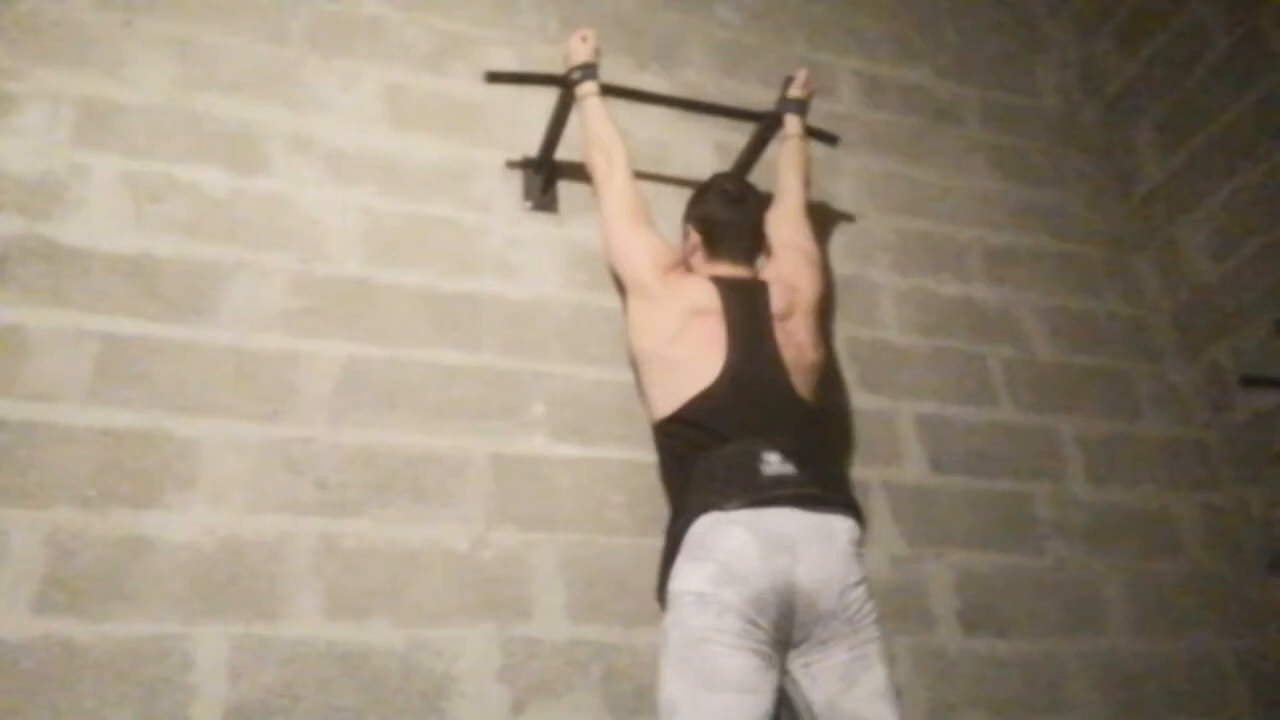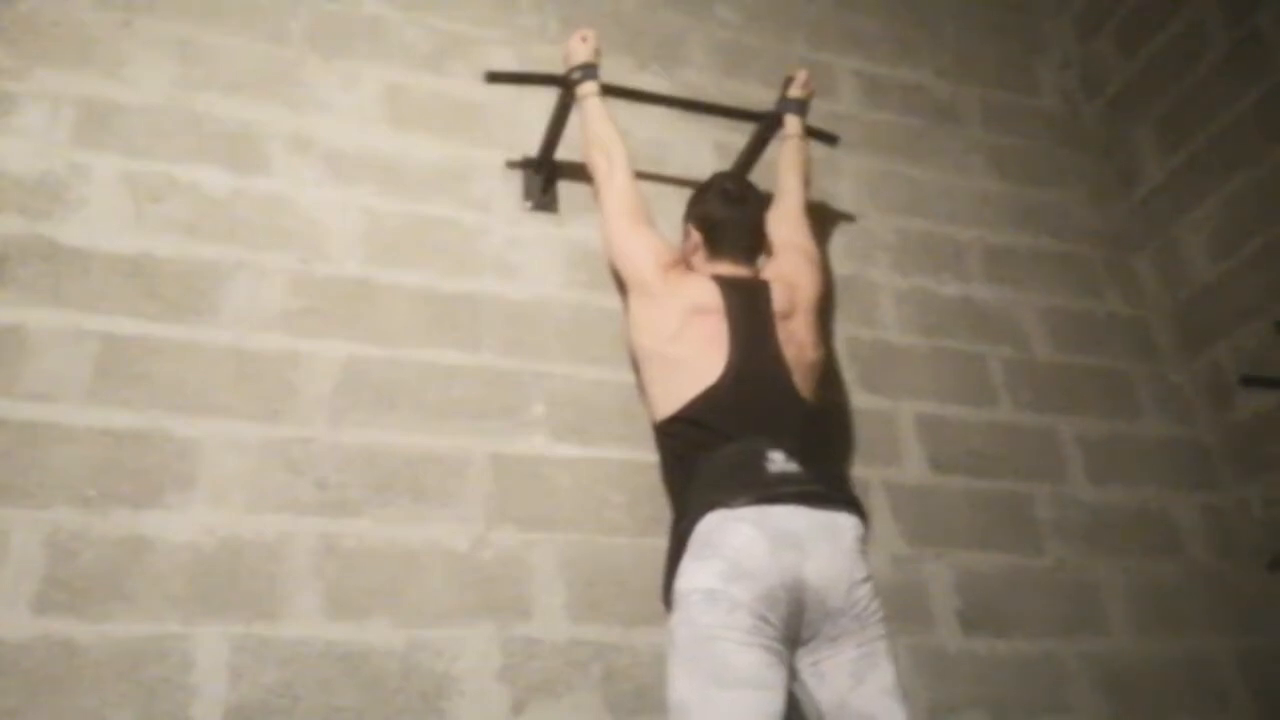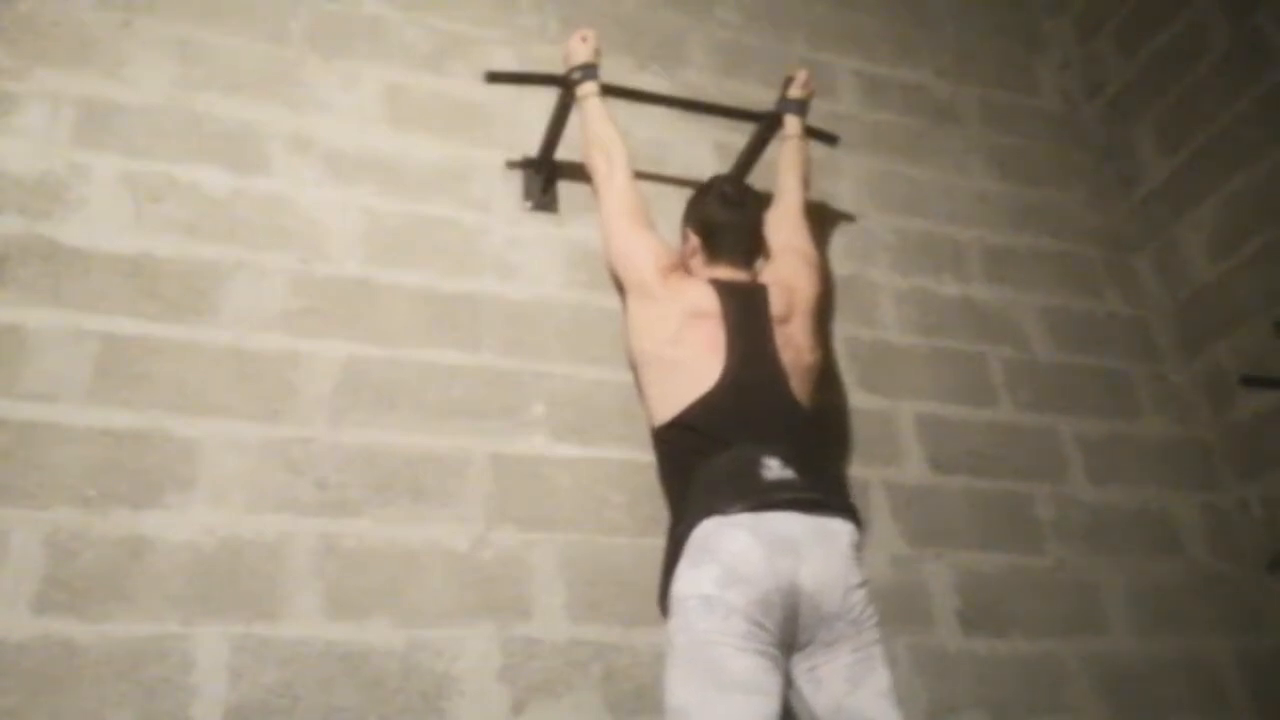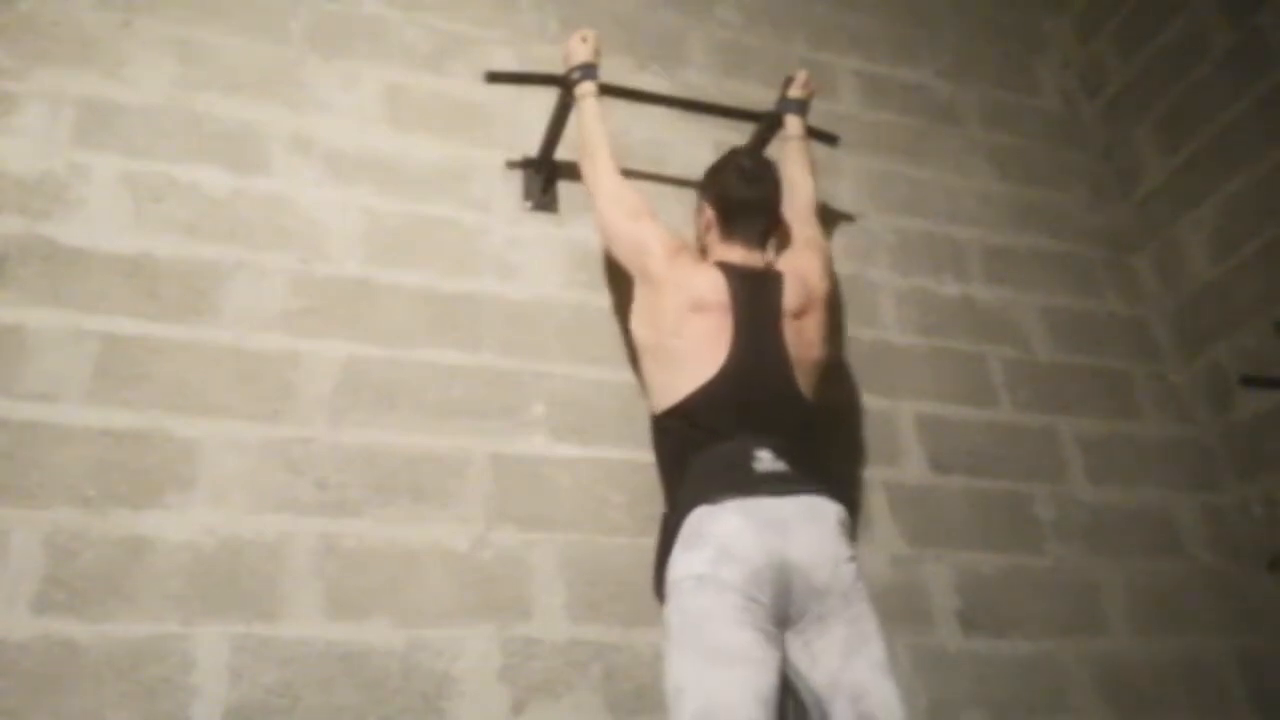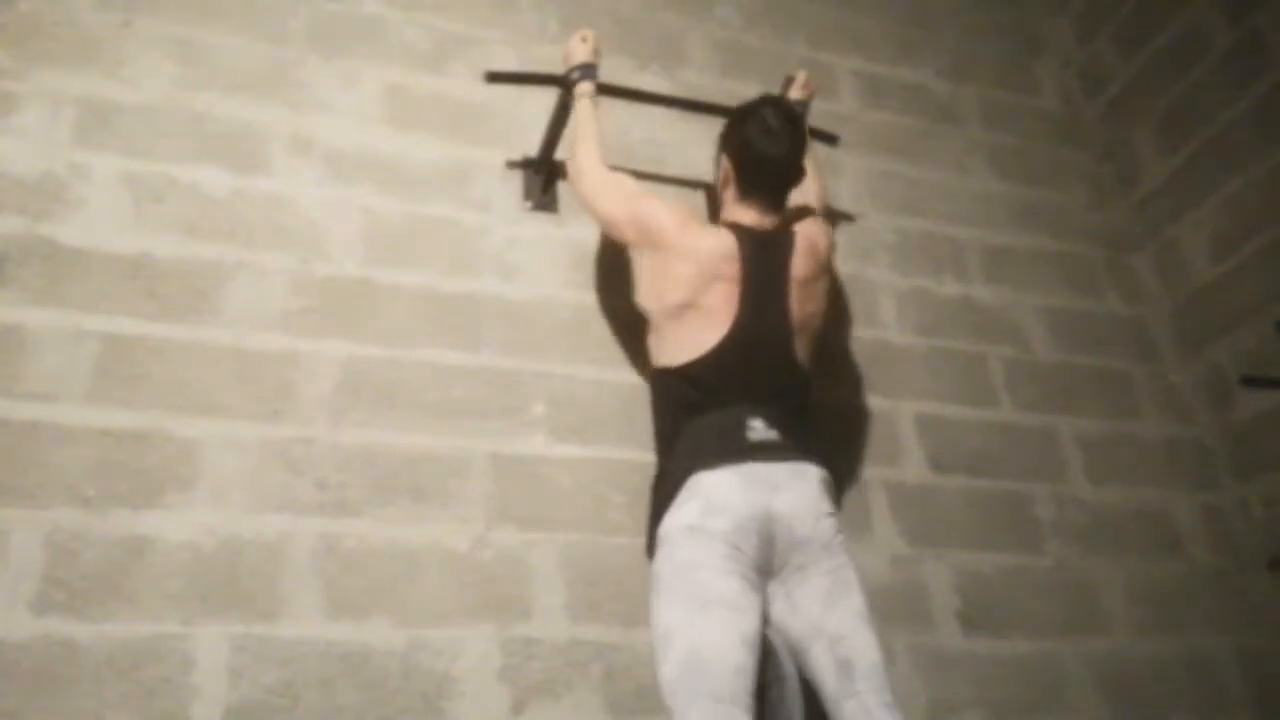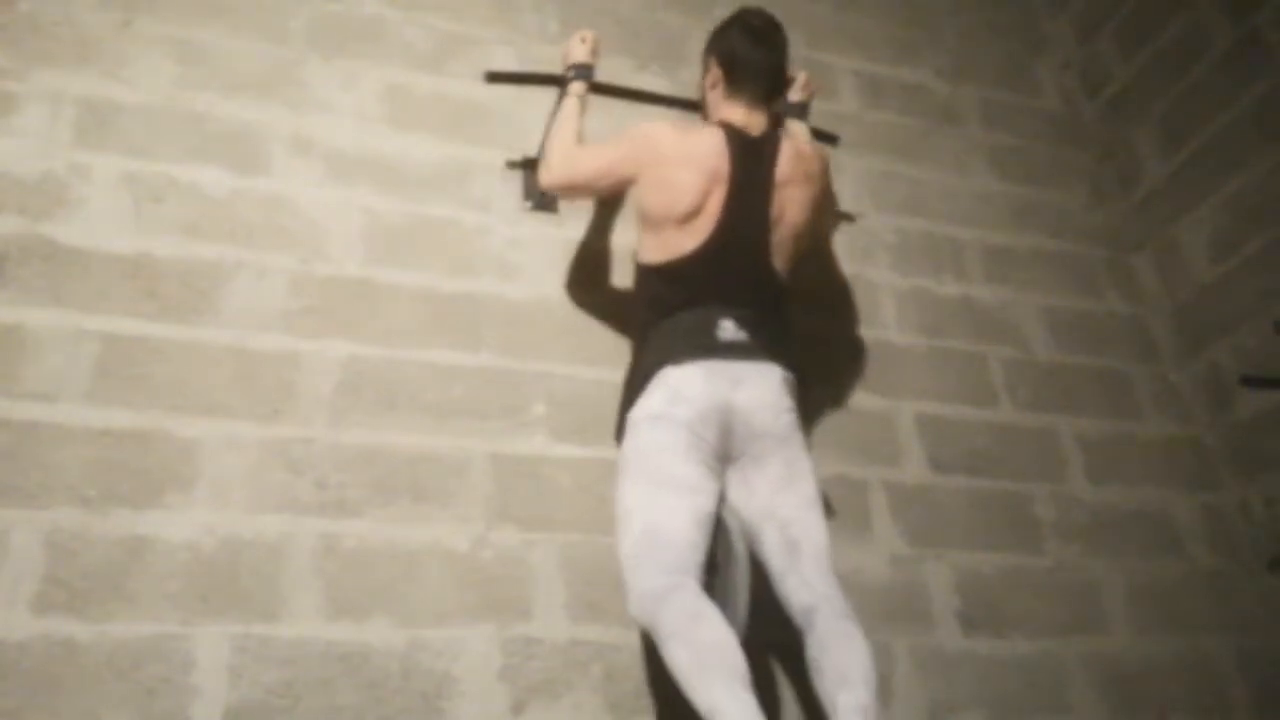
dt=0.5s
person 1, frame 1
left shoulder: (665, 292)
right shoulder: (796, 295)
left elbow: (612, 175)
right elbow: (791, 199)
left wrist: (586, 79)
right wrist: (793, 117)
left hip: (725, 542)
right hip: (826, 538)
person 1, frame 2
left shoulder: (665, 290)
right shoulder: (794, 293)
left elbow: (611, 173)
right elbow: (791, 199)
left wrist: (585, 79)
right wrist: (792, 116)
left hip: (731, 539)
right hip: (831, 533)
person 1, frame 3
left shoulder: (664, 294)
right shoulder: (792, 298)
left elbow: (613, 174)
right elbow: (790, 199)
left wrist: (585, 80)
right wrist: (793, 117)
left hip: (727, 547)
right hip: (826, 542)
person 1, frame 4
left shoulder: (672, 278)
right shoulder: (804, 286)
left elbow: (604, 176)
right elbow: (801, 197)
left wrist: (583, 80)
right wrist: (794, 117)
left hip: (720, 531)
right hip: (816, 523)
person 1, frame 5
left shoulder: (676, 240)
right shoulder: (813, 249)
left elbow: (587, 175)
right elbow: (806, 200)
left wrist: (583, 81)
right wrist: (795, 120)
left hip: (709, 493)
right hip: (800, 488)
person 1, frame 6
left shoulder: (665, 146)
right shoulder: (805, 166)
left elbow: (555, 172)
left wrist: (577, 80)
right wrist: (795, 119)
left hip: (678, 386)
right hip: (765, 386)
left knee: (663, 581)
right knee: (817, 590)
